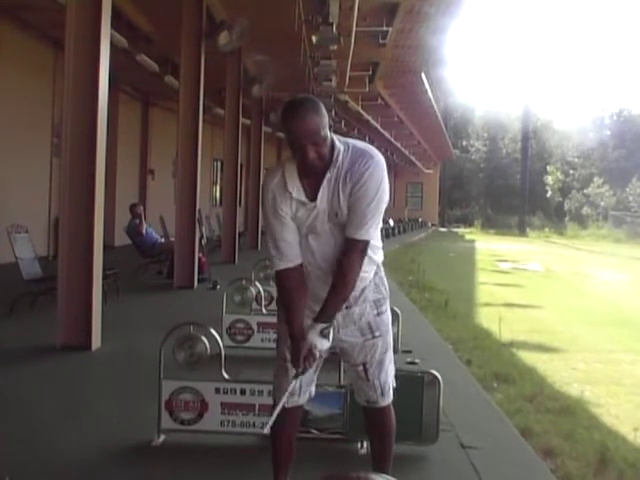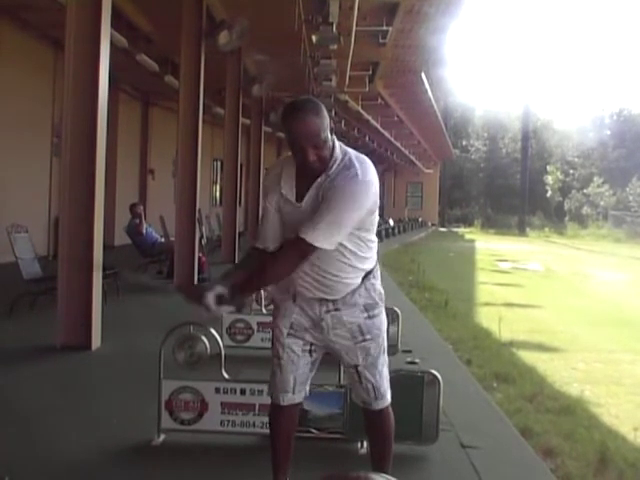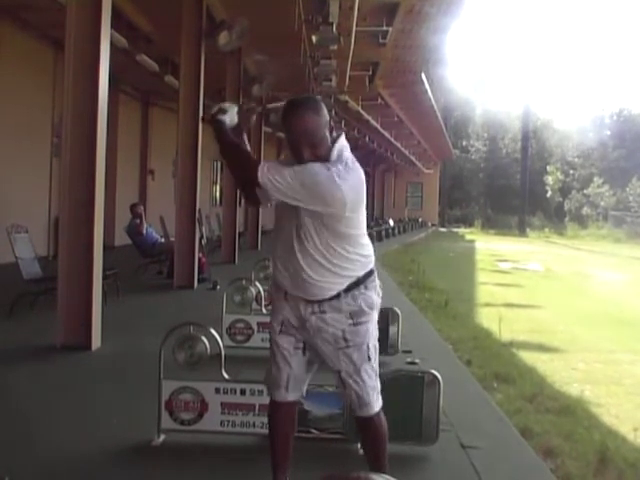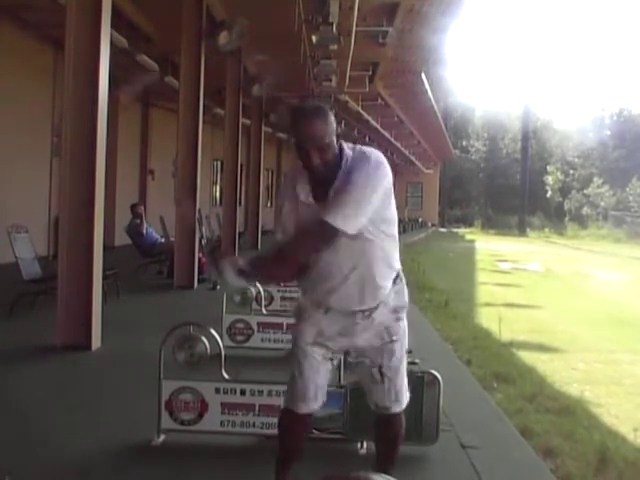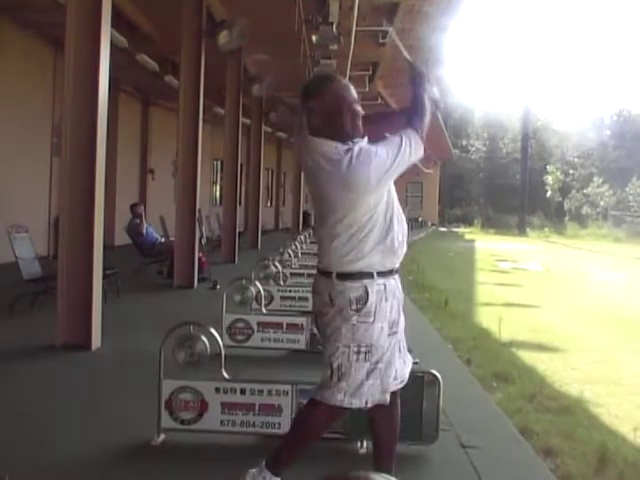
dt=0.3s
person 1, frame 1
left shoulder: (367, 165)
right shoulder: (276, 185)
left elbow: (355, 252)
right elbow: (288, 267)
left wrist: (323, 323)
right wrist: (294, 334)
left hip: (362, 298)
right hip: (304, 301)
left knee: (377, 397)
right knee: (287, 397)
person 1, frame 2
left shoulder: (357, 176)
right shoulder: (279, 175)
left elbow: (298, 252)
right elbow: (267, 250)
left wrist: (235, 294)
right wrist: (224, 285)
left hip: (354, 300)
right hip: (294, 300)
left knee: (374, 398)
right knee: (285, 397)
person 1, frame 3
left shoulder: (335, 180)
right shoulder: (304, 167)
left elbow: (248, 172)
right elbow: (257, 191)
left wrist: (221, 128)
right wrist: (231, 131)
left hip: (345, 305)
right hip: (290, 300)
left knee: (366, 404)
right knee: (282, 395)
person 1, frame 4
left shoulder: (370, 167)
right shoulder: (292, 187)
left elbow: (317, 240)
right elbow: (294, 264)
left wrist: (253, 266)
left hip: (379, 307)
right hip: (322, 312)
left knee: (392, 406)
right knee: (301, 406)
person 1, frame 5
left shoulder: (314, 142)
right shoulder: (356, 164)
right elbow: (414, 139)
right wrist: (421, 89)
left hip: (380, 285)
right hip: (357, 292)
left knee: (388, 387)
right knee: (339, 394)
